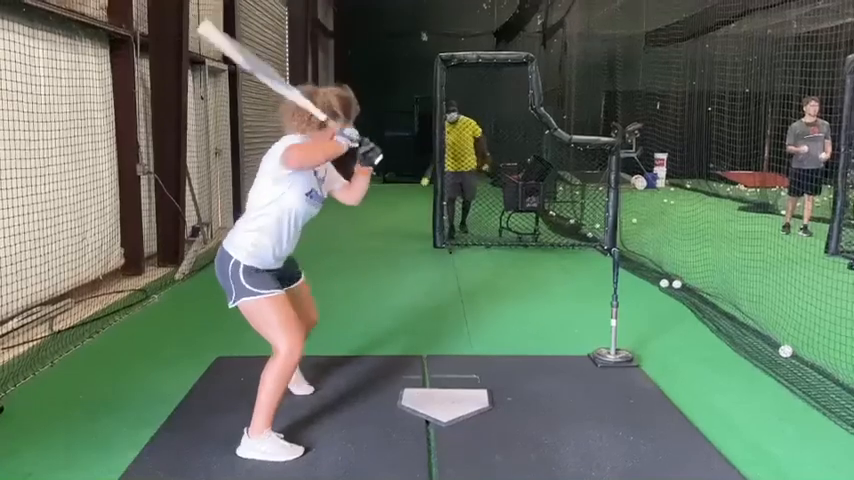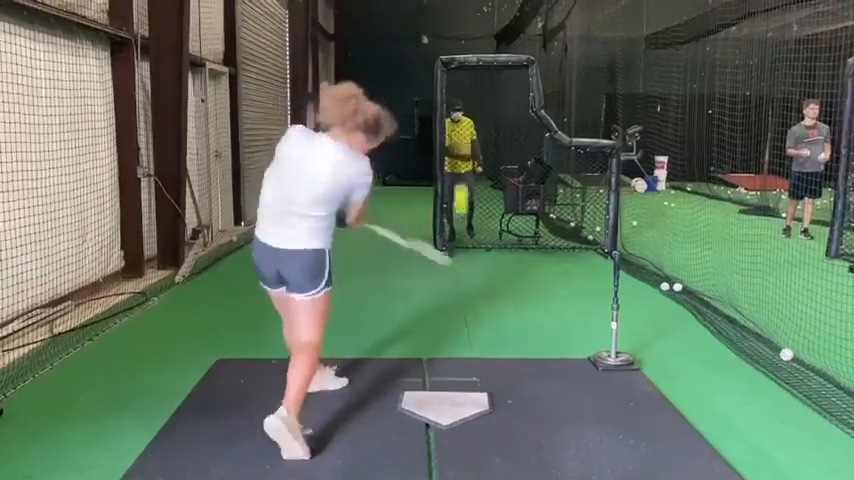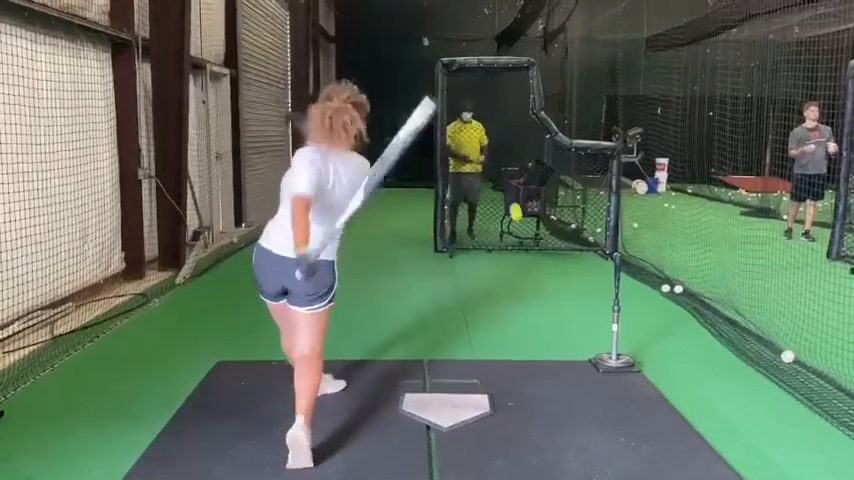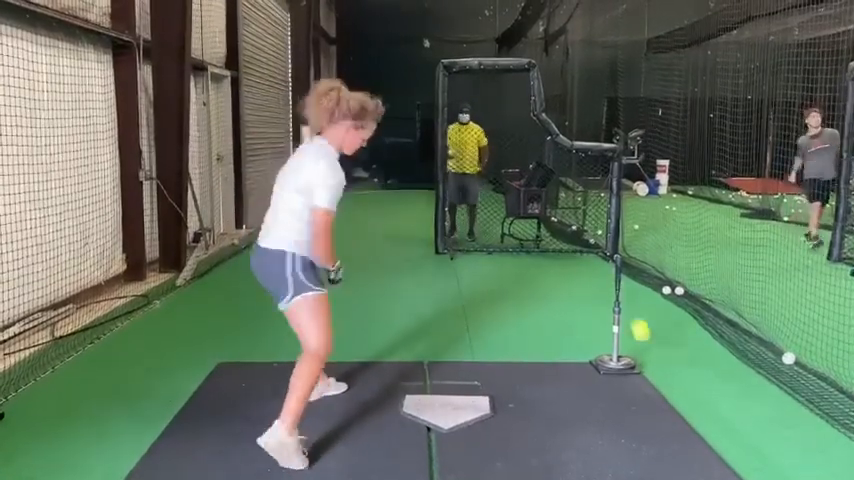
dt=0.7s
person 1, frame 1
left shoulder: (319, 164)
right shoulder: (292, 146)
left elbow: (352, 196)
right elbow: (301, 159)
left wrist: (365, 163)
right wrist: (343, 141)
left hip: (275, 260)
right hip: (243, 263)
left knee: (307, 322)
right knee: (289, 345)
left ankle: (287, 374)
right ankle: (257, 438)
person 1, frame 2
left shoulder: (294, 135)
right shoulder: (360, 169)
right elbow: (354, 217)
left hip: (264, 247)
right hip: (307, 255)
left knee: (294, 322)
right knee: (307, 341)
left ankle: (313, 373)
right ankle: (287, 414)
person 1, frame 3
left shoulder: (308, 158)
right shoulder: (361, 167)
left elbow: (300, 206)
left wrist: (301, 250)
left hip: (271, 257)
right hip: (317, 269)
left knee: (291, 333)
right knee: (308, 350)
left ankle: (313, 381)
right ankle: (301, 425)
person 1, frame 4
left shoulder: (313, 152)
right shoulder: (327, 167)
right elbow: (318, 234)
right wrist: (332, 265)
left hip: (277, 254)
right hip: (286, 260)
left knee: (317, 320)
right knee: (318, 345)
left ankle: (316, 381)
right ankle: (283, 429)
person 2, frame 1
left shoulder: (824, 125)
right shoulder: (795, 127)
left elbow: (828, 142)
right elbow: (788, 147)
left wrist: (827, 153)
right wrist: (798, 149)
left hip: (816, 167)
right hip: (798, 167)
left knee: (810, 197)
right knee: (793, 197)
left ankle: (804, 226)
right ankle: (787, 223)
person 2, frame 2
left shoulder: (824, 129)
right shoulder: (795, 130)
left elbow: (827, 146)
right elbow: (788, 150)
left wrist: (827, 155)
right wrist: (799, 153)
left hip: (817, 170)
right hip: (799, 170)
left knee: (810, 200)
right knee: (794, 200)
left ankle: (805, 229)
right ankle: (787, 226)
person 2, frame 3
left shoulder: (826, 130)
right shoulder: (797, 132)
left elbow: (831, 148)
right elbow: (791, 152)
left wrist: (833, 149)
right wrist: (802, 150)
left hip: (819, 173)
right hip: (801, 172)
left knee: (812, 202)
right knee: (796, 202)
left ankle: (806, 231)
right ankle: (789, 228)
person 2, frame 4
left shoulder: (833, 134)
right shoulder: (802, 141)
right elbow: (799, 159)
right wrist: (794, 172)
left hip: (829, 178)
right hip: (811, 177)
left knee: (821, 207)
right knee: (816, 204)
left ankle: (810, 233)
right ankle: (815, 237)
person 3, frame 1
left shoulder: (469, 123)
left elbow: (480, 139)
left wrist: (485, 157)
right wrist: (430, 170)
left hip: (469, 168)
right hip: (450, 169)
left knee: (468, 198)
right knee: (451, 198)
left ankle: (463, 223)
right ankle: (451, 227)
person 3, frame 2
left shoulder: (469, 122)
right shoulder: (444, 127)
left elbow: (474, 142)
right elbow: (445, 150)
left wrist: (478, 161)
right wrist: (461, 157)
left hip: (467, 169)
right hip: (450, 170)
left knee: (469, 199)
right knee: (448, 201)
left ankle: (470, 225)
right ankle: (451, 229)
person 3, frame 3
left shoulder: (479, 127)
right shoulder: (451, 128)
left elbow: (484, 145)
right elbow: (447, 148)
left wrist: (483, 156)
right wrist: (460, 156)
left hip: (474, 170)
right hip: (456, 170)
left knee: (473, 201)
right knee: (454, 202)
left ankle: (470, 228)
right ankle: (452, 231)
person 3, frame 4
left shoulder: (477, 130)
right shoulder: (449, 130)
left elbow: (483, 147)
left wrist: (483, 163)
right wrist: (446, 154)
left hip: (471, 171)
right hip: (453, 171)
left knee: (472, 202)
right knee: (452, 201)
left ankle: (471, 230)
right ankle: (452, 226)
